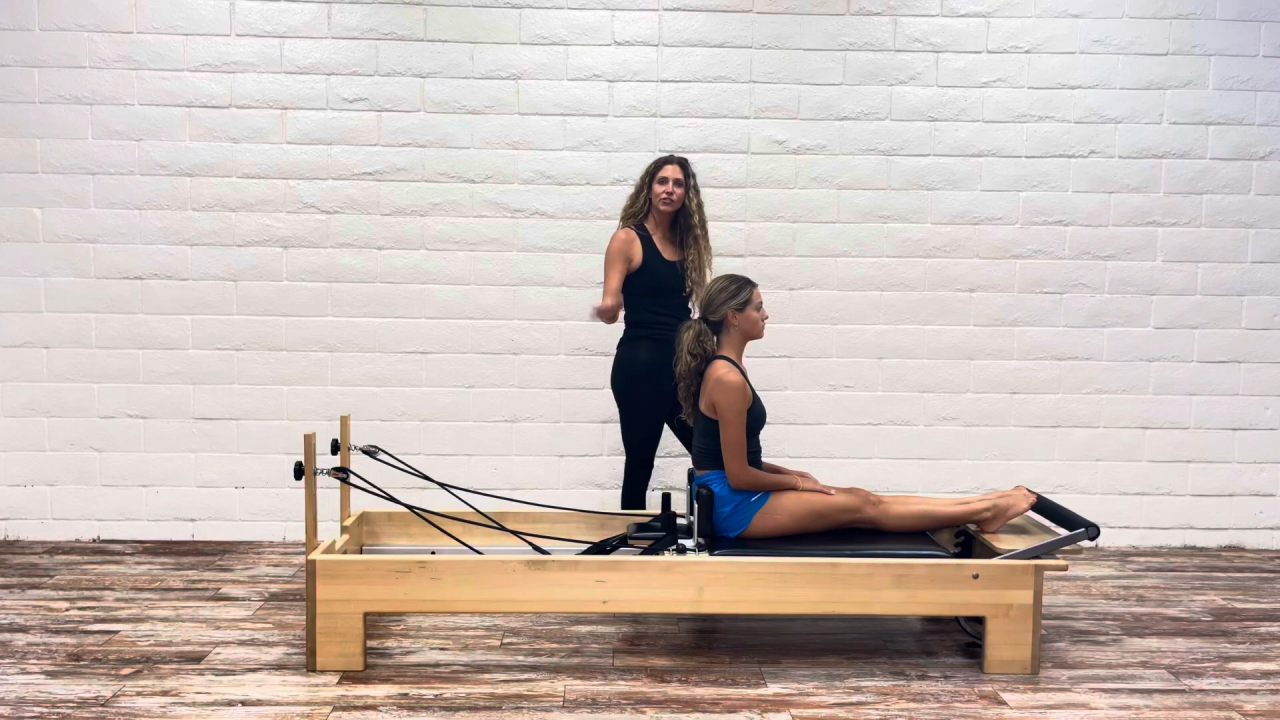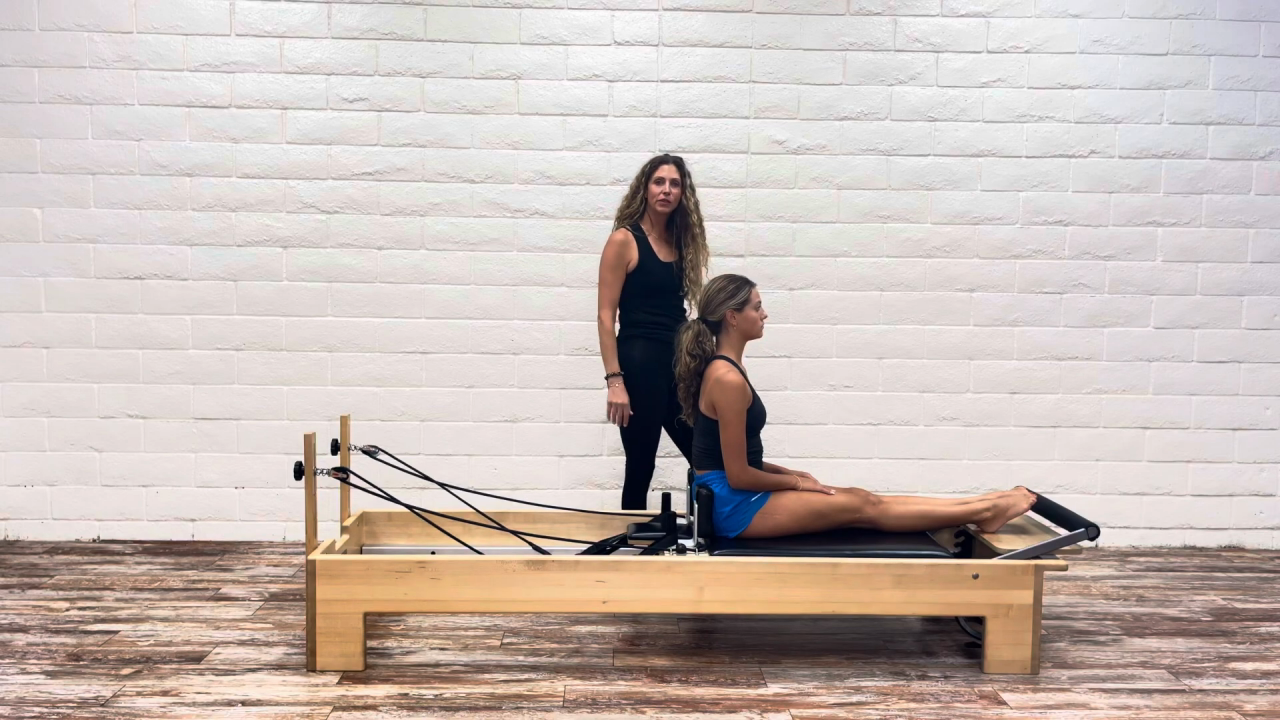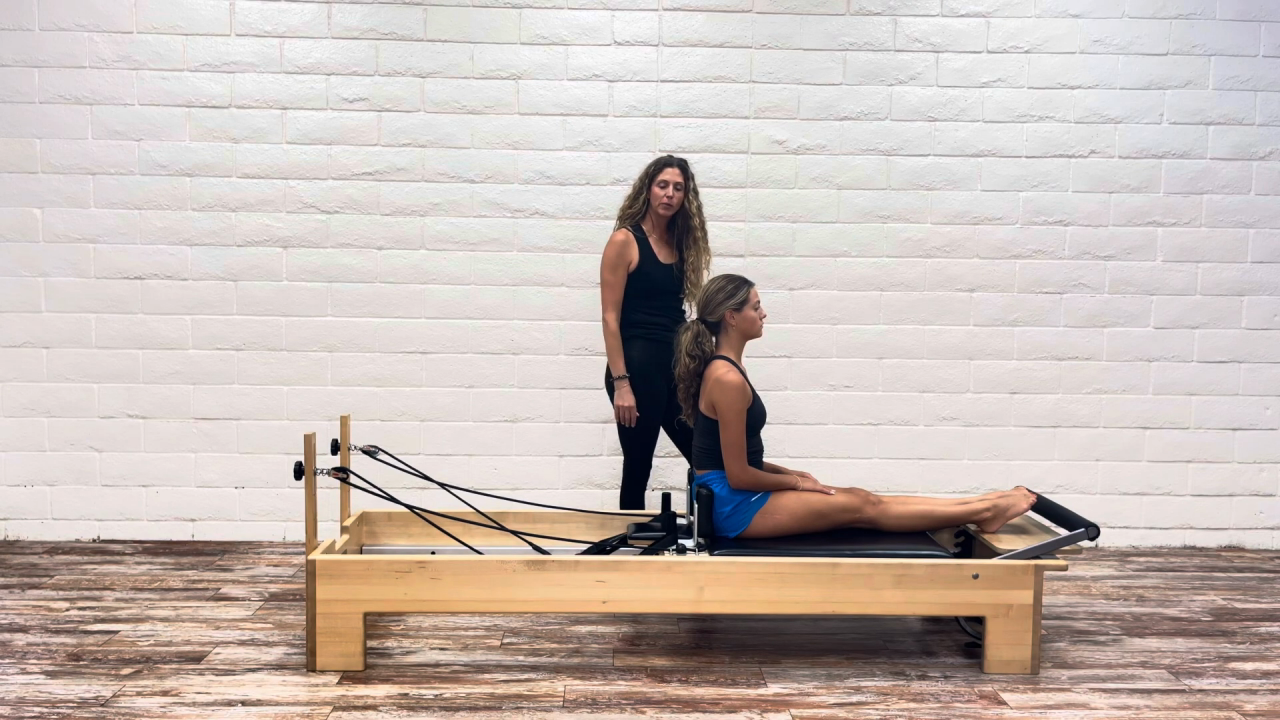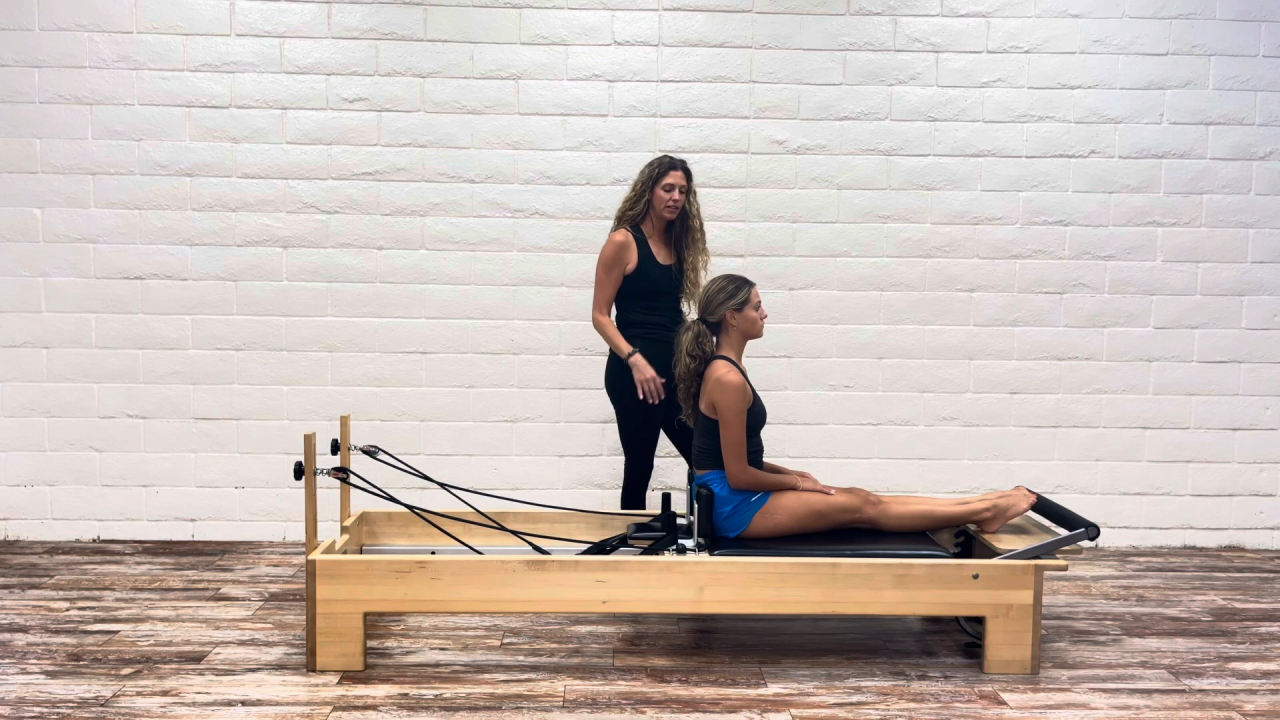
dt=0.4s
person 1, frame 1
left shoulder: (724, 367)
right shoulder: (728, 380)
right elbow: (738, 476)
left wrist: (787, 473)
right wrist: (796, 483)
left hip: (732, 494)
right hip: (733, 504)
left knee: (858, 498)
right knee: (862, 507)
left ankle: (978, 505)
right ankle: (982, 512)
person 1, frame 2
left shoulder: (724, 368)
right shoulder: (728, 379)
right elbow: (738, 475)
left wrist: (788, 474)
right wrist: (796, 483)
left hip: (731, 494)
right hip: (733, 504)
left knee: (858, 498)
right knee: (862, 507)
left ankle: (979, 505)
right ankle: (982, 512)
person 1, frame 3
left shoulder: (724, 368)
right shoulder: (728, 380)
right elbow: (739, 475)
left wrist: (788, 474)
right wrist: (795, 482)
left hip: (732, 494)
right hip: (733, 504)
left knee: (858, 497)
right knee: (861, 507)
left ankle: (980, 505)
right ankle: (982, 513)
person 1, frame 4
left shoulder: (724, 368)
right shoulder: (728, 380)
right elbow: (738, 475)
left wrist: (788, 473)
right wrist: (796, 482)
left hip: (731, 494)
right hip: (733, 504)
left knee: (859, 497)
right knee: (862, 507)
left ankle: (979, 504)
right ankle: (983, 512)
person 2, frame 1
left shoulder: (687, 241)
right shoulder: (628, 239)
right elbow: (612, 311)
right wrist: (607, 308)
right hip: (640, 363)
right knee: (639, 466)
person 2, frame 2
left shoulder: (680, 240)
right shoulder: (623, 240)
right elbow: (606, 315)
right wrist: (614, 380)
left hip: (677, 361)
right hip: (639, 362)
right knee: (640, 466)
person 2, frame 3
left shoulder: (680, 242)
right shoulder: (624, 241)
right elbow: (610, 318)
right wrist: (620, 382)
left hip: (676, 362)
right hip: (639, 363)
right knee: (638, 467)
person 2, frame 4
left shoulder: (677, 242)
right shoulder: (623, 241)
right elbow: (600, 315)
right wrist: (635, 360)
left hip: (674, 363)
right hip: (635, 367)
right knee: (639, 467)
